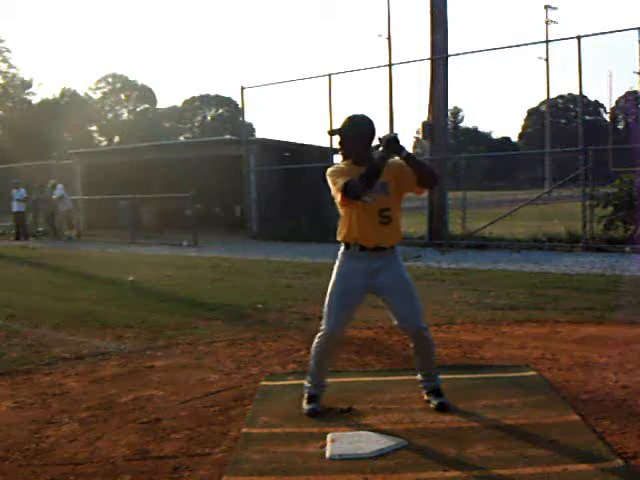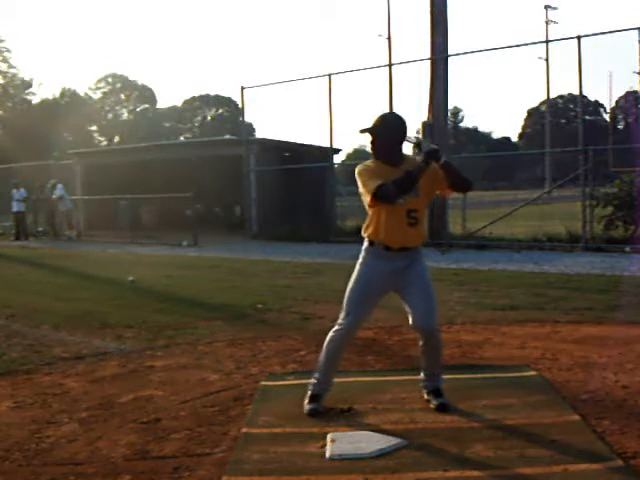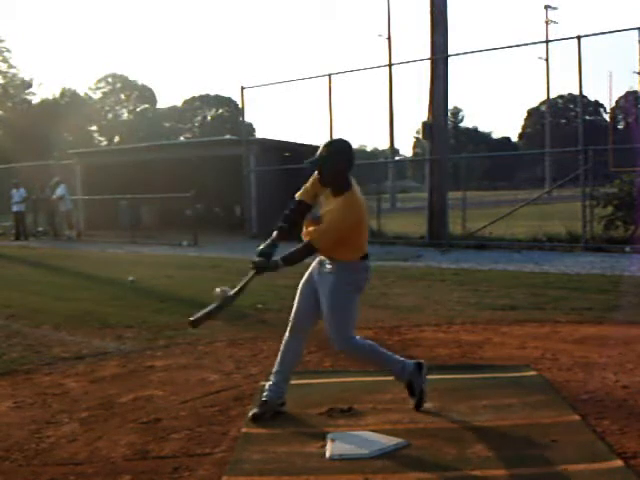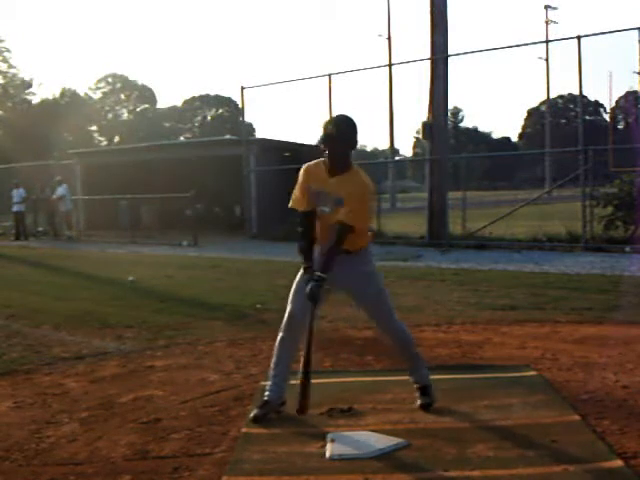
dt=1s
person 1, frame 1
left shoulder: (395, 169)
right shoulder: (337, 172)
left elbow: (431, 180)
right elbow: (355, 190)
left wrist: (400, 152)
right wrist: (384, 154)
left hip: (388, 260)
right hip: (352, 260)
left knee: (417, 327)
right knee: (330, 330)
left ankle: (431, 386)
right ankle: (313, 390)
person 1, frame 2
left shoulder: (426, 169)
right shoulder: (366, 170)
left elbow: (464, 186)
right elbow: (388, 195)
left wrist: (440, 162)
right wrist: (423, 166)
left hip: (411, 259)
right hip: (376, 258)
left knee: (428, 326)
right knee: (346, 326)
left ankle: (432, 385)
right ankle: (318, 388)
person 1, frame 3
left shoulder: (348, 210)
right shoulder: (322, 181)
left elbow: (311, 244)
right elbow: (297, 209)
left wrist: (276, 263)
right wrist: (273, 240)
left hip: (347, 271)
right hip: (325, 263)
left knee: (343, 342)
right knee: (297, 327)
left ankle: (408, 371)
right ankle: (274, 396)
person 1, frame 4
left shoulder: (362, 186)
right shoulder: (309, 171)
left elbow: (340, 235)
right elbow: (304, 223)
left wrist: (322, 277)
right wrist: (308, 266)
left hip: (354, 260)
right hip: (318, 256)
left knee: (389, 323)
right knee: (291, 322)
left ankle: (422, 380)
right ankle: (274, 396)
